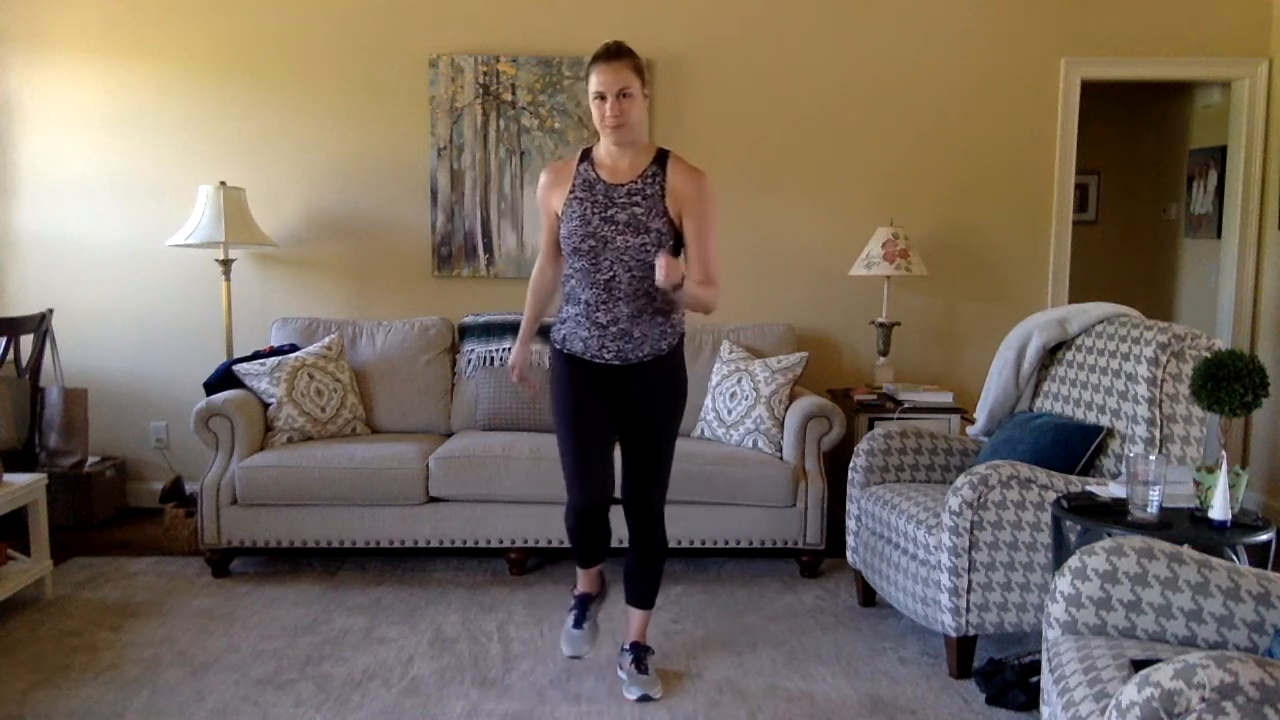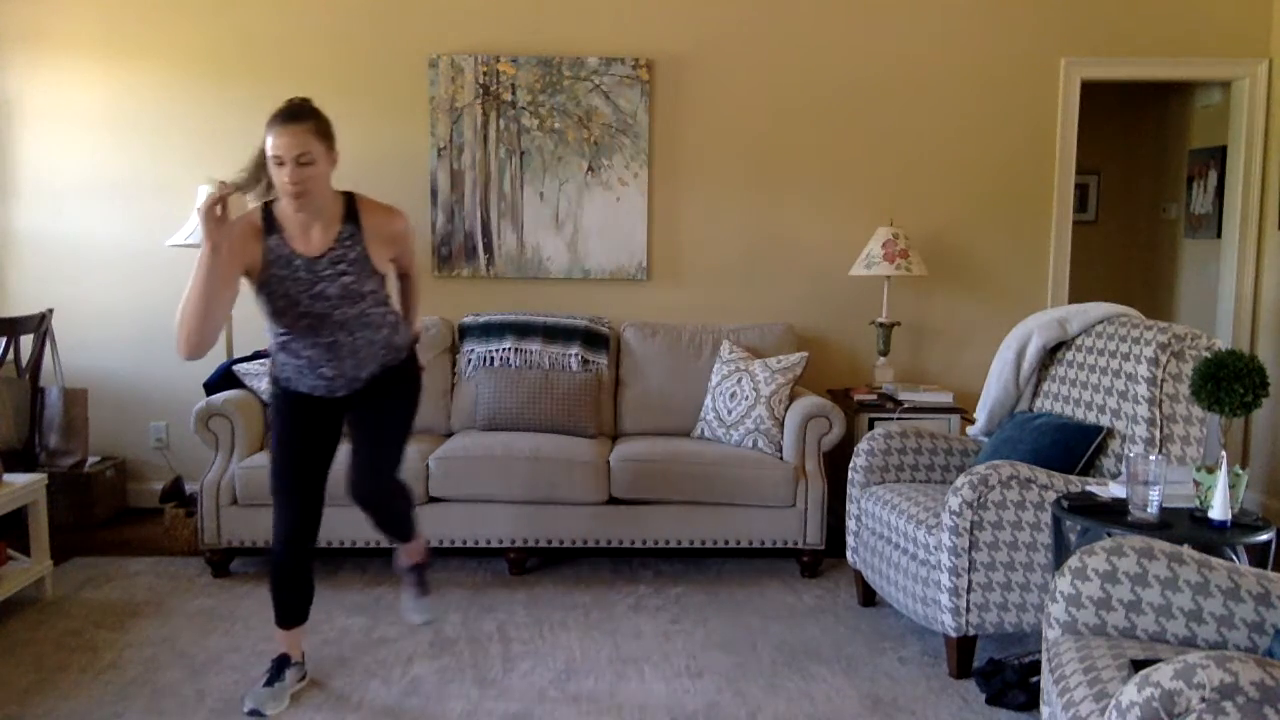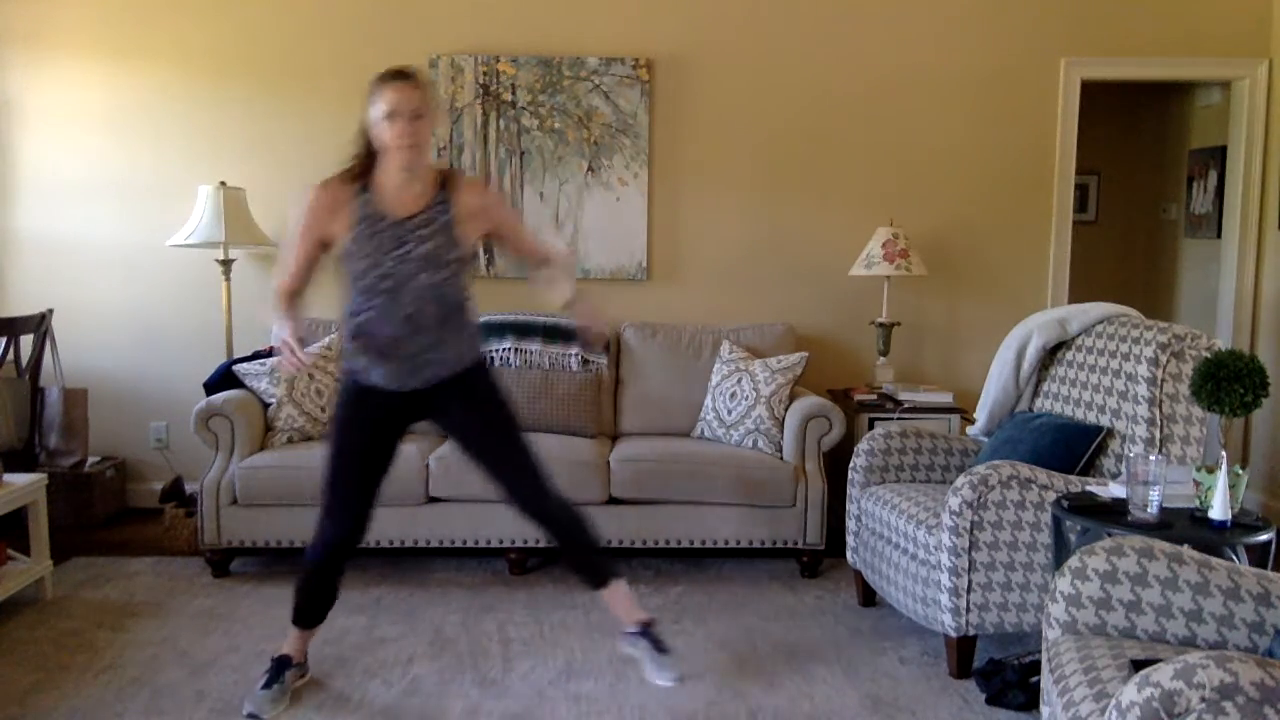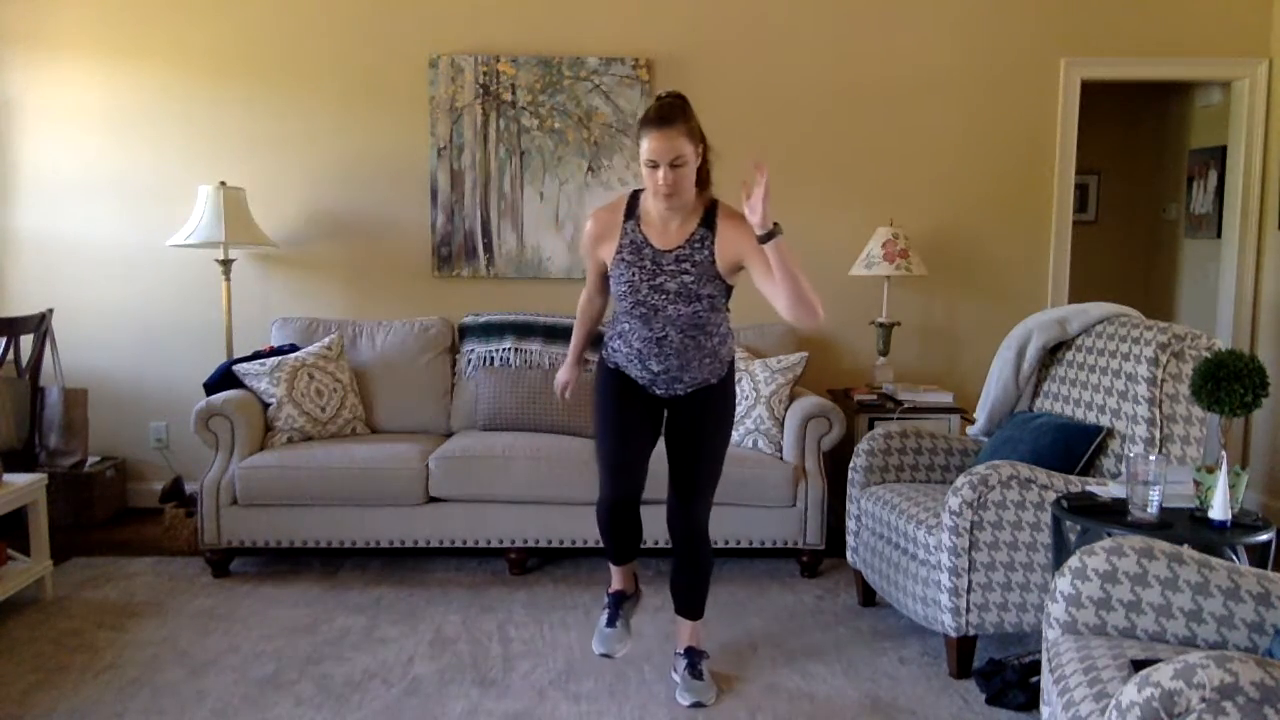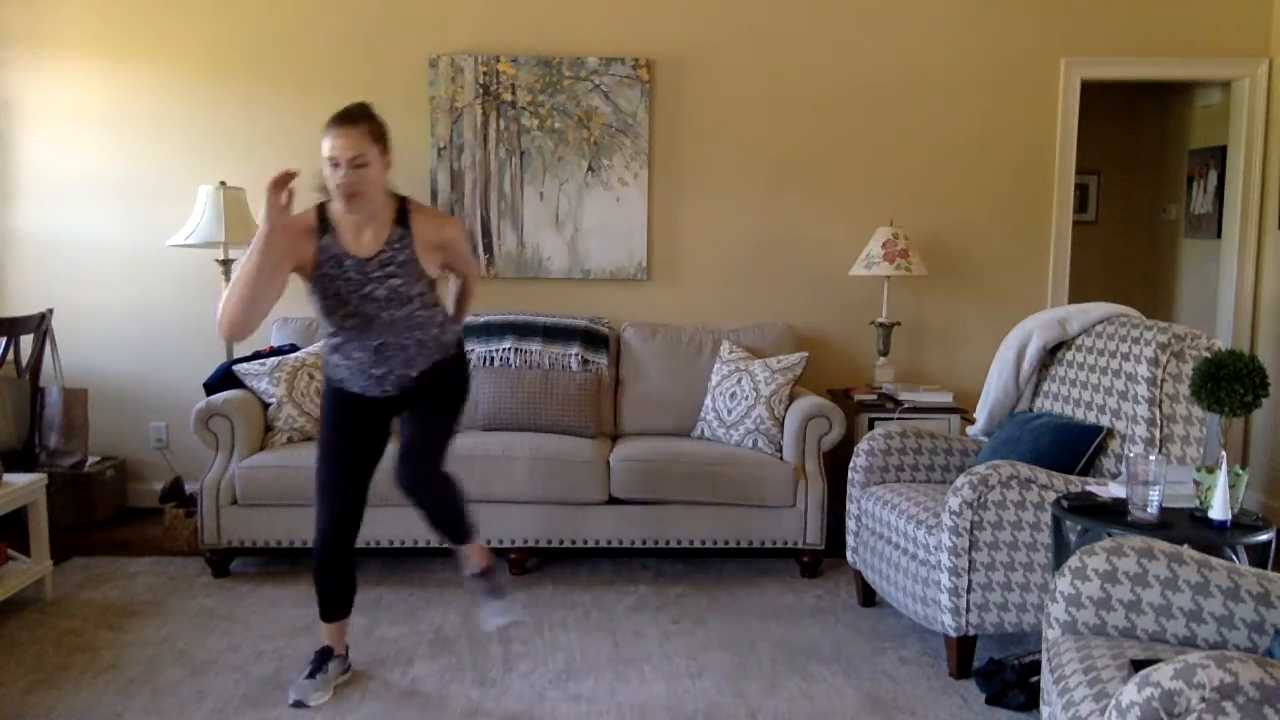
dt=1s
person 1, frame 1
left shoulder: (684, 181)
right shoulder: (558, 178)
left elbow: (709, 295)
left wrist: (679, 281)
right wrist: (523, 339)
left hip: (654, 367)
right hip: (577, 361)
left knee: (645, 506)
right knee: (587, 495)
left ankle: (636, 645)
right ankle: (587, 588)
person 1, frame 2
left shoulder: (382, 223)
right shoulder: (241, 235)
left elbow: (409, 271)
right elbow: (191, 347)
left wrist: (407, 337)
right wrist: (212, 250)
left hip: (383, 371)
right hip: (299, 388)
left knee: (371, 484)
right knee: (293, 532)
left ankle: (412, 553)
right ankle: (290, 658)
person 1, frame 3
left shoulder: (471, 200)
right shoulder: (333, 202)
left elbow: (541, 257)
right elbow: (285, 294)
left wrist: (567, 292)
right wrist: (288, 331)
left hip: (458, 378)
right hip: (371, 385)
left knee: (535, 495)
right knee: (337, 530)
left ankle: (632, 622)
right ankle: (292, 656)
person 1, frame 4
left shoulder: (732, 230)
right shoulder: (605, 223)
left elbow: (807, 316)
left wrist: (766, 230)
right wrist: (572, 357)
left hip: (704, 386)
right hip: (626, 376)
left knee: (689, 518)
right knee: (617, 493)
left ankle: (689, 649)
right ankle: (622, 588)
person 1, frame 5
left shoulder: (433, 228)
right shoulder: (299, 234)
left elbow: (471, 276)
right elbow: (232, 326)
right wrist: (270, 229)
left hip: (435, 369)
right hip: (352, 386)
left knee: (417, 472)
right knee: (334, 526)
left ankle: (478, 563)
right ankle: (333, 650)
